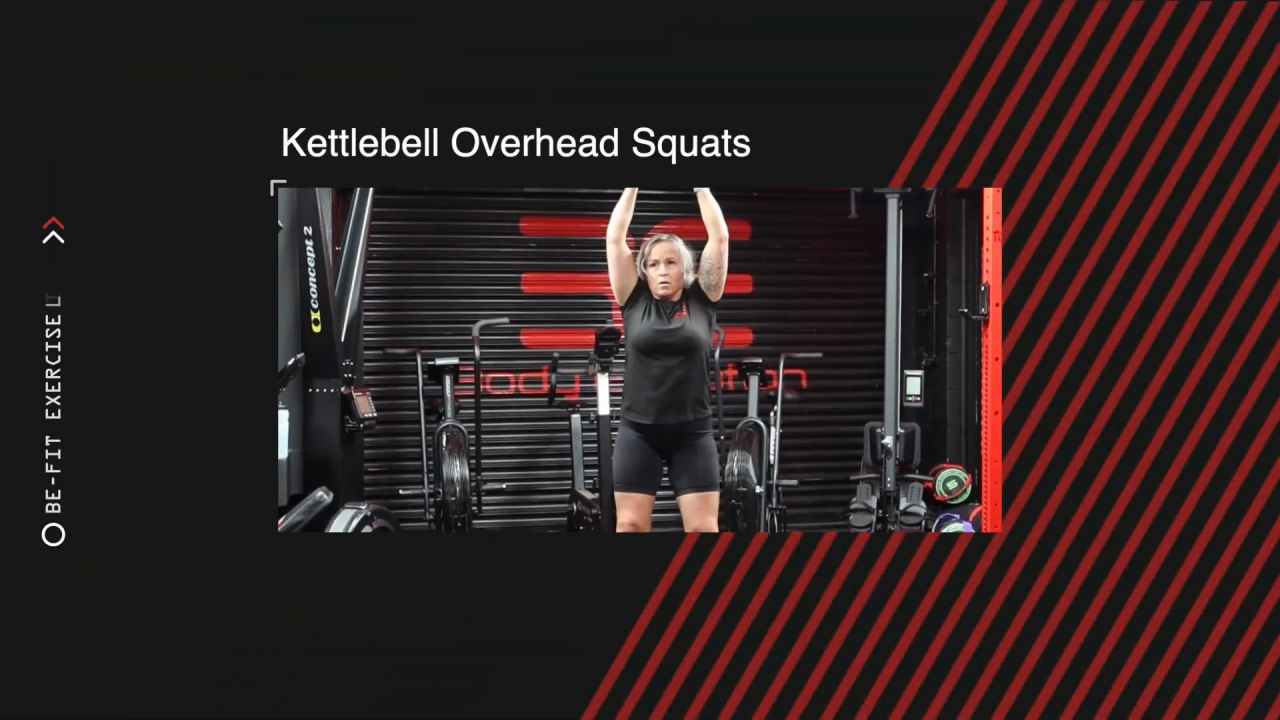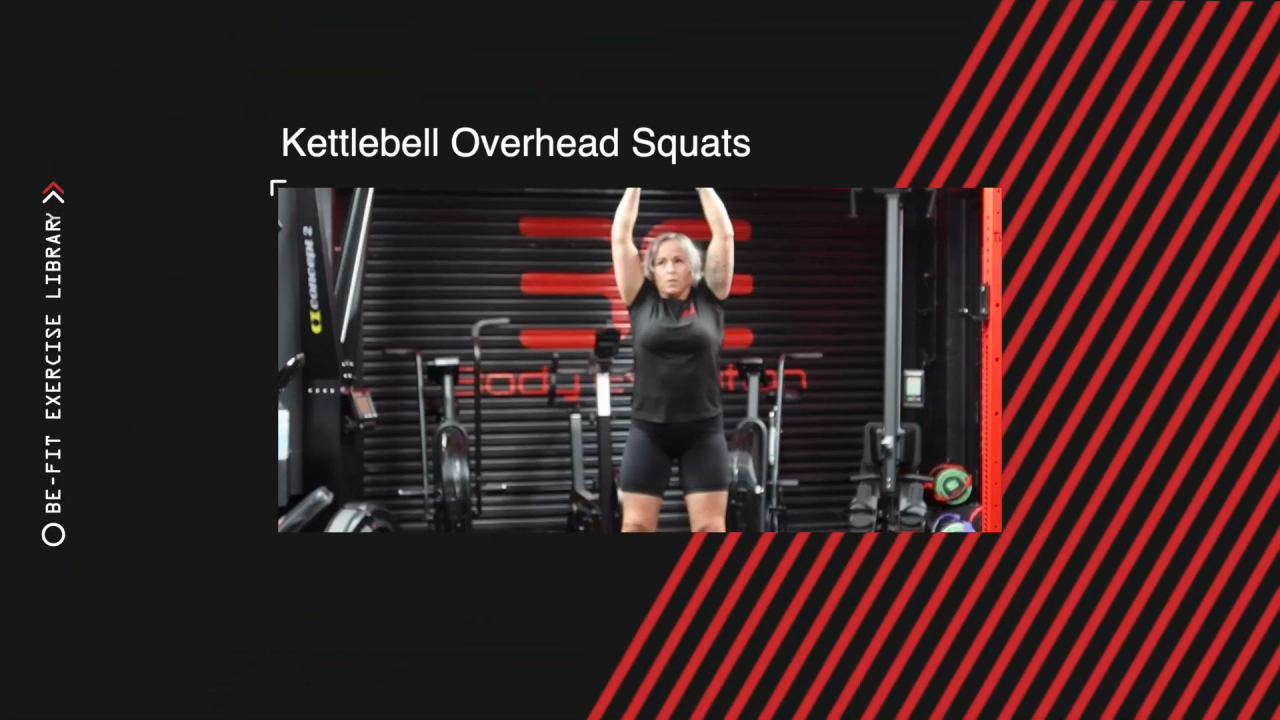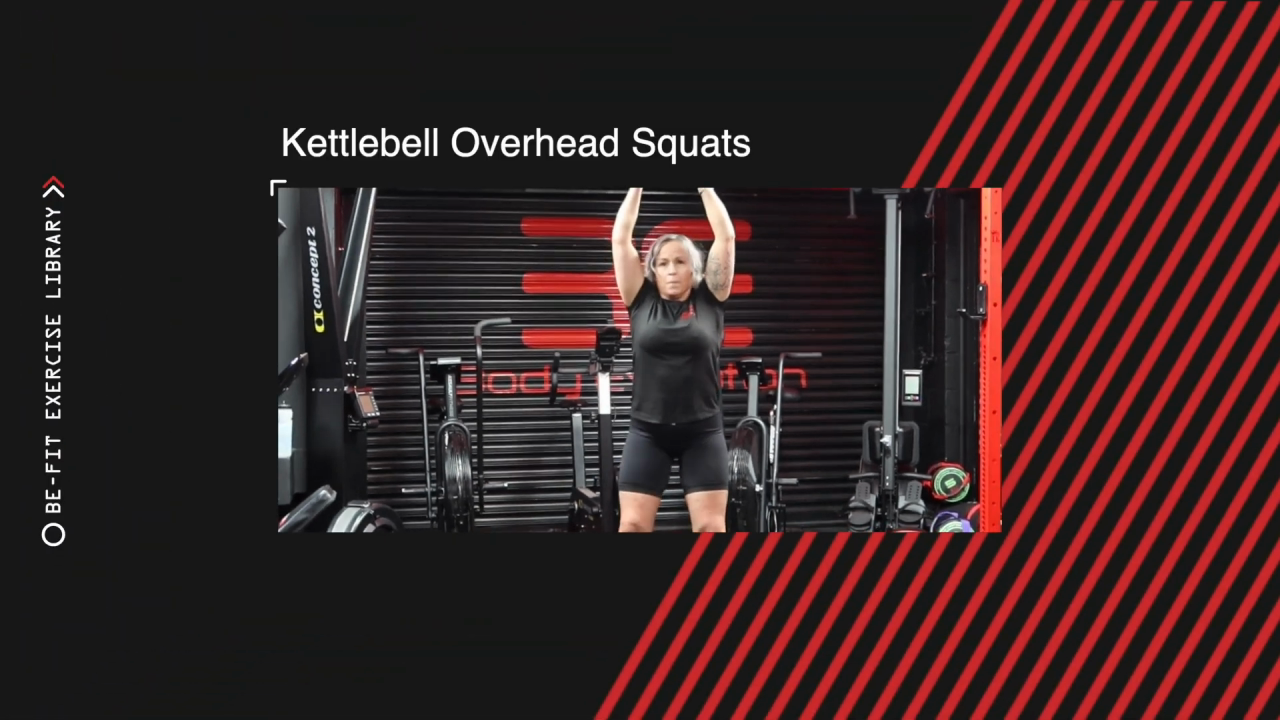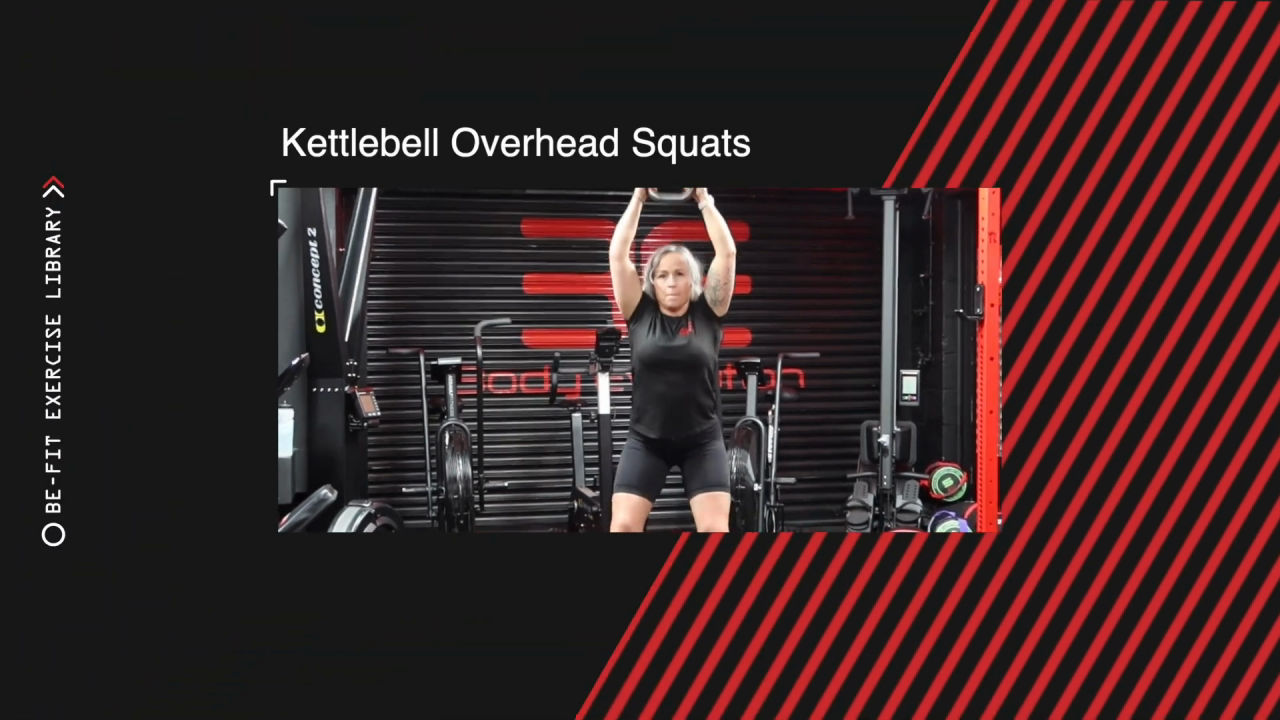
dt=0.2s
person 1, frame 1
left shoulder: (702, 301)
right shoulder: (635, 301)
left elbow: (719, 237)
right elbow: (615, 238)
left wrist: (700, 186)
right wrist: (632, 186)
left hip: (692, 432)
right hip: (639, 431)
left knee: (703, 531)
right knee: (631, 526)
person 1, frame 2
left shoulder: (709, 299)
right shoulder: (642, 300)
left elbow: (724, 234)
right elbow: (620, 237)
left wrist: (704, 186)
right wrist: (635, 186)
left hip: (703, 431)
right hip: (649, 430)
left knee: (710, 530)
right knee: (636, 527)
person 1, frame 3
left shoulder: (709, 300)
right shoulder: (642, 301)
left elbow: (726, 237)
right elbow: (620, 239)
left wrist: (705, 188)
right wrist: (637, 187)
left hip: (702, 431)
right hip: (648, 431)
left knee: (710, 529)
right knee: (633, 526)
person 1, frame 4
left shoulder: (707, 313)
right shoulder: (640, 314)
left elbow: (727, 253)
right elbow: (618, 253)
left wrist: (703, 198)
right wrist: (639, 196)
left hip: (701, 442)
right hip: (646, 440)
left knee: (715, 534)
right knee: (623, 528)
